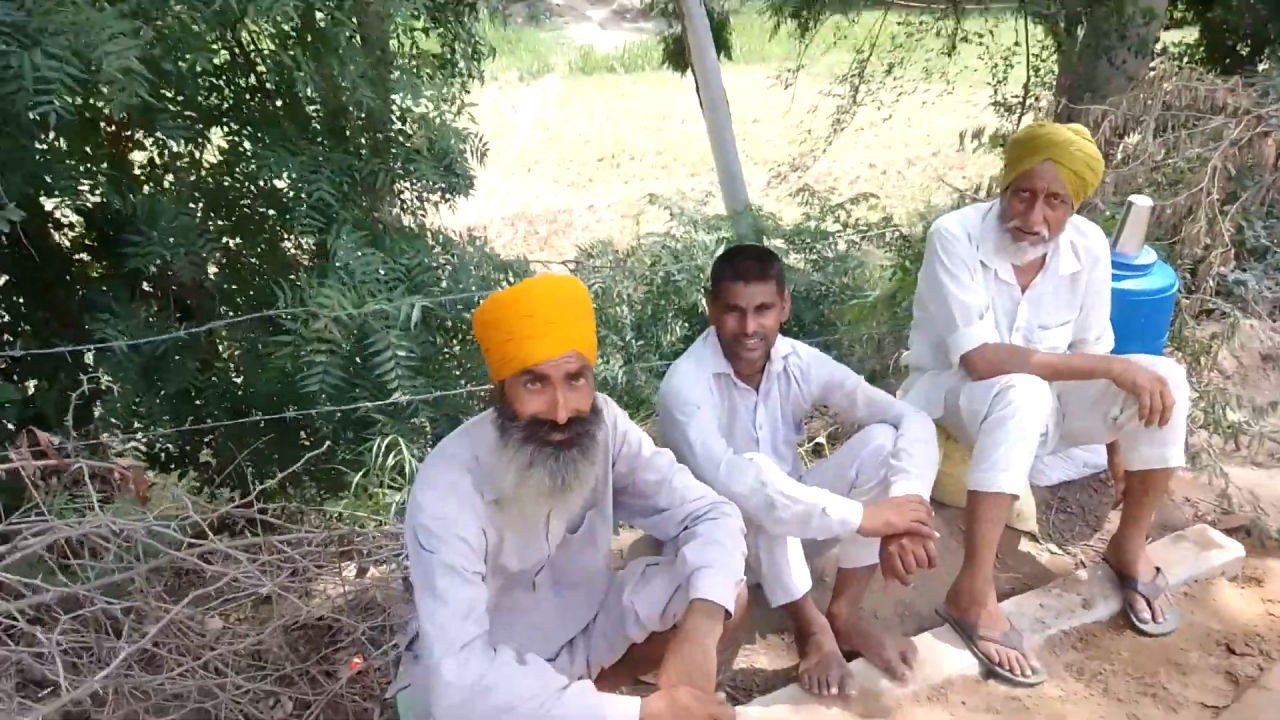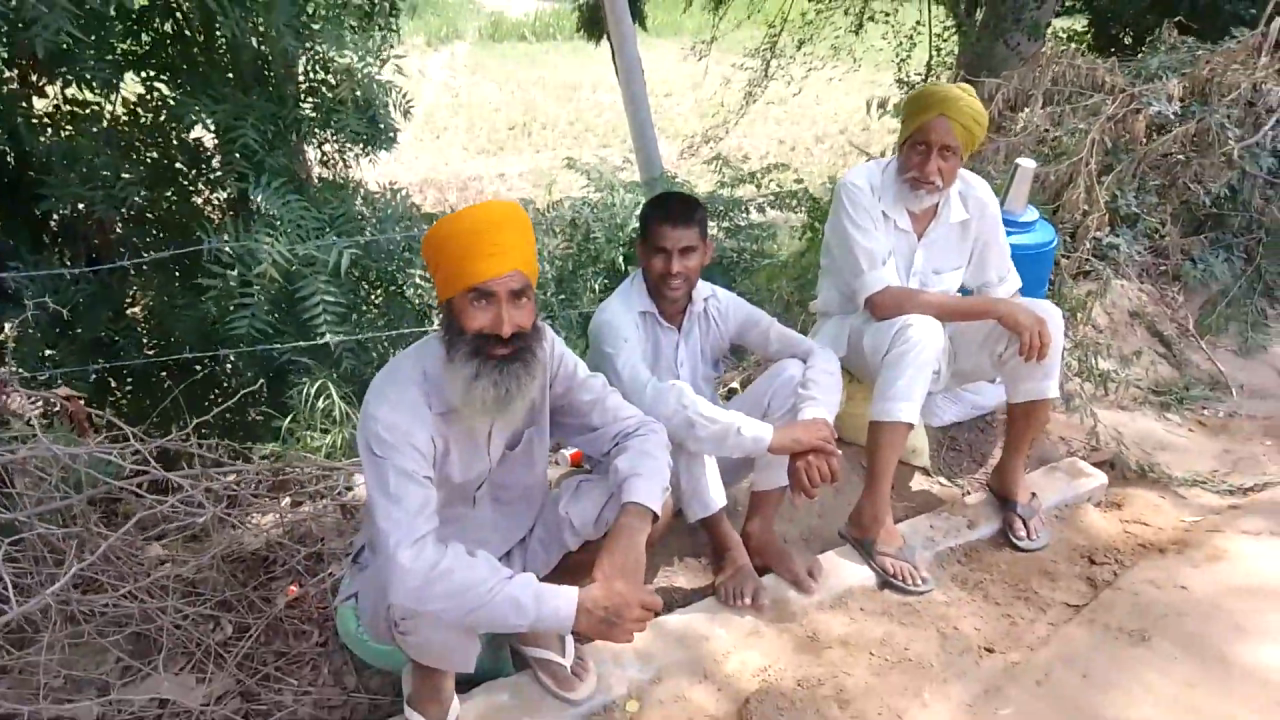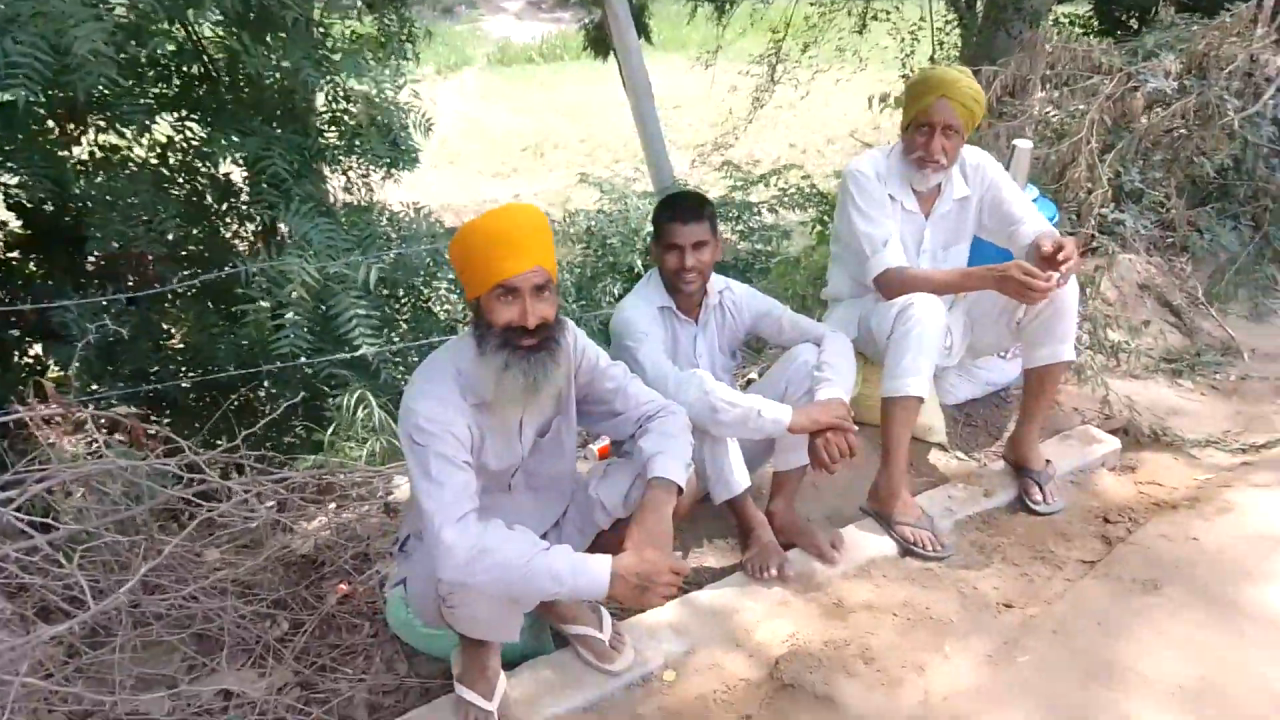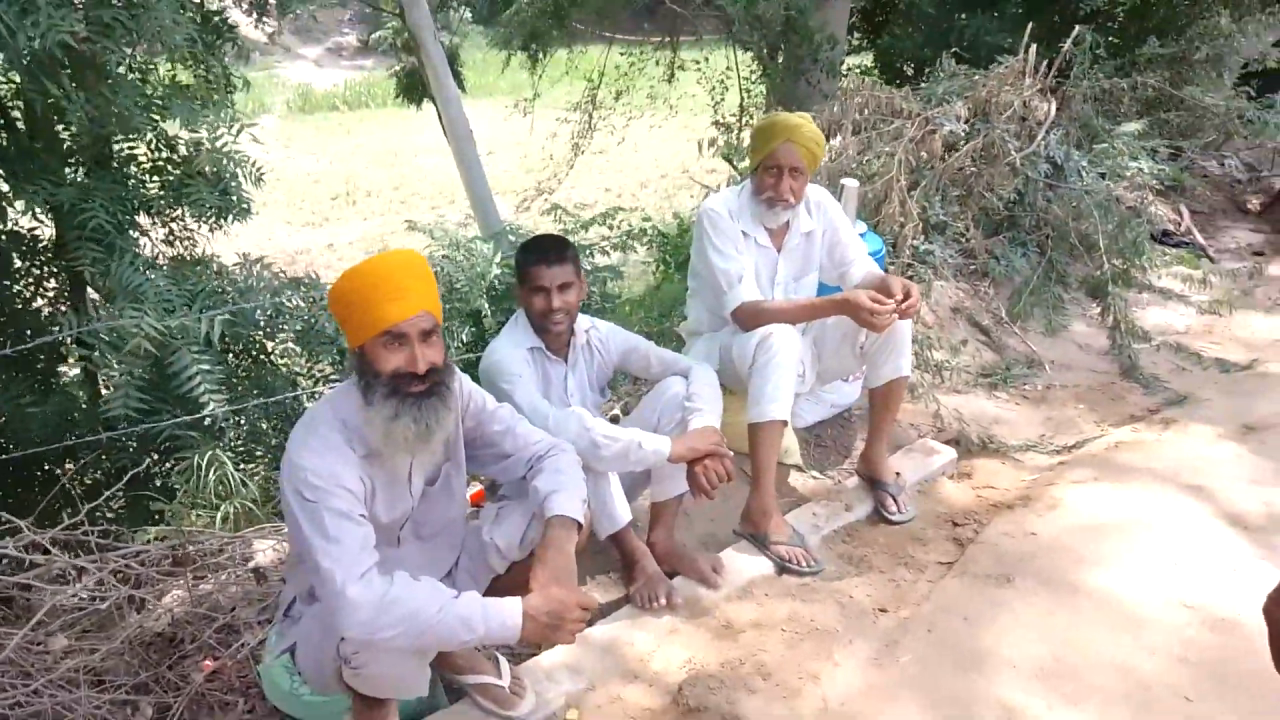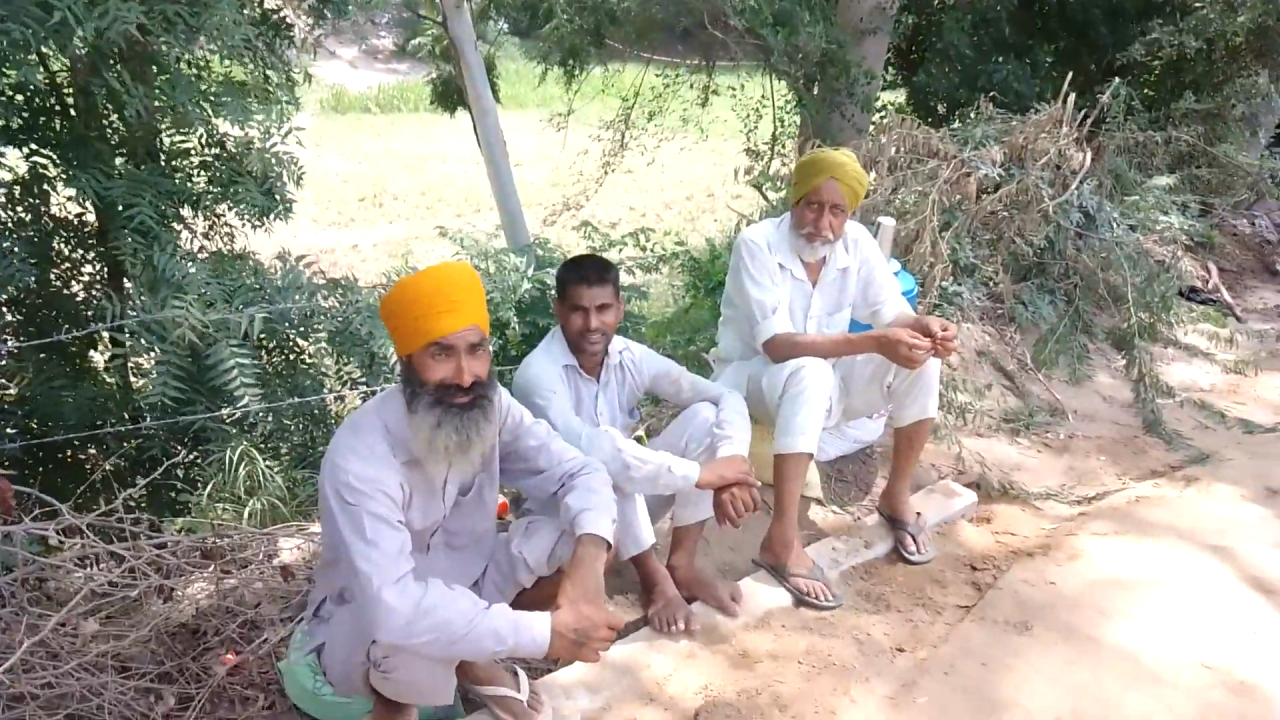
dt=0.7s
person 1, frame 1
left shoulder: (1089, 245)
right shoulder: (956, 236)
left elbow: (1091, 351)
right elbow: (981, 358)
left wrist: (1118, 440)
right wrist: (1112, 368)
left hip: (1039, 397)
right hip: (951, 392)
left knee: (1164, 379)
right knee: (1023, 390)
left ankle: (1129, 545)
right ankle: (972, 593)
person 1, frame 2
left shoulder: (976, 197)
right shoulder: (859, 189)
left elbow: (1001, 292)
right elbow: (883, 301)
left wrist: (1022, 382)
right wrist: (996, 310)
left hip: (932, 342)
right hip: (855, 335)
left knee: (1042, 319)
right knee: (918, 331)
left ankle: (1010, 473)
right ankle: (872, 514)
person 1, frame 3
left shoulder: (978, 168)
right shoulder: (866, 174)
left elbow: (1030, 232)
right elbow: (889, 280)
left wrist: (1053, 246)
right wrist: (991, 277)
left hip: (944, 317)
right hip: (868, 316)
left knee: (1055, 288)
right knee: (920, 309)
left ankle: (1024, 443)
right ankle: (890, 488)
person 1, frame 4
left shoulder: (819, 204)
right shoulder: (718, 214)
left elbow: (860, 273)
right elbow: (745, 313)
left wrist: (888, 284)
right wrist: (839, 305)
left hip: (795, 346)
right hip: (723, 348)
left knee: (891, 316)
right knee: (779, 340)
left ankle: (875, 457)
right ankle: (761, 510)
person 1, frame 5
left shoulder: (857, 242)
right shoulder: (758, 243)
left elbow: (892, 314)
right elbow: (778, 344)
left wrist: (925, 326)
right wrist: (874, 342)
left hip: (821, 380)
right hip: (752, 376)
left knee: (922, 358)
right knee: (810, 373)
left ankle: (897, 496)
right ankle: (782, 540)
person 2, frame 1
left shoulder: (601, 426)
right shoulder: (448, 490)
left elbow: (712, 515)
right elbow: (461, 681)
left wrist: (699, 632)
left hip: (580, 630)
right hip: (489, 674)
left knee: (725, 587)
person 2, frame 2
left shoulder: (539, 350)
right shoulder: (398, 402)
left elbow: (639, 432)
right elbow: (414, 569)
left wrist: (631, 529)
right wrist: (573, 608)
left hip: (516, 543)
right hip: (419, 575)
left knee: (648, 500)
right knee: (432, 599)
left ankle: (529, 620)
right ankle: (432, 669)
person 2, frame 3
left shoulder: (563, 344)
right shoulder: (435, 396)
left elbow: (661, 416)
right elbow: (457, 547)
left wrist: (657, 505)
right wrist: (607, 576)
left hip: (551, 526)
right hip: (451, 566)
left knee: (672, 482)
right knee: (478, 579)
left ankle: (562, 599)
right ankle: (479, 643)
person 2, frame 4
left shoulder: (449, 390)
right shoulder: (319, 451)
left elbow: (549, 455)
right elbow: (359, 605)
left wrist: (560, 540)
right wrist: (517, 617)
left hip: (439, 577)
right hip: (337, 622)
left knee: (550, 513)
right knee: (386, 632)
left ankle: (452, 647)
person 2, frame 5
left shoulder: (488, 406)
right shoulder: (362, 455)
left elbow: (581, 473)
right elbow: (394, 608)
left wrist: (590, 558)
right wrist: (546, 633)
left hip: (466, 586)
right hip: (366, 625)
left knee: (582, 534)
right knee: (416, 637)
left ankle: (475, 660)
person 3, frame 1
left shoulder: (800, 363)
right shoulder: (686, 383)
left elbow: (912, 420)
right elbow: (727, 481)
left wrist: (906, 510)
right wrist: (860, 516)
left hip: (792, 525)
left knee: (882, 440)
right knee: (753, 492)
left ankle: (844, 616)
right ankle: (812, 628)
person 3, frame 2
left shoulder: (719, 305)
right shoulder: (615, 320)
left elbow: (819, 356)
right elbow: (651, 403)
left wrist: (813, 429)
right wrist: (771, 437)
left hip: (710, 454)
left knee: (792, 374)
right knee: (675, 420)
left ankle: (758, 534)
right ankle: (726, 545)
person 3, frame 3
left shoulder: (733, 298)
right shoulder: (634, 317)
left elbow: (832, 340)
right elbow: (676, 393)
left wrist: (829, 409)
right wrist: (790, 418)
left hip: (732, 444)
left knee: (807, 357)
right knee: (700, 406)
left ankle: (782, 512)
right ankle: (751, 523)
person 3, frame 4
left shoulder: (598, 335)
right shoulder: (503, 359)
left elbow: (698, 370)
right elbow: (554, 431)
left wrist: (702, 438)
right wrist: (669, 447)
left hip: (604, 477)
left knee: (676, 390)
right knee: (577, 444)
left ankle: (662, 541)
right ankle: (634, 555)
person 3, frame 5
left shoulder: (632, 358)
right shoulder: (538, 374)
left elbow: (727, 399)
right elbow: (587, 448)
left wrist: (729, 467)
right wrist: (698, 474)
left hip: (629, 502)
left knee: (705, 417)
right knee: (606, 461)
left ankle: (681, 567)
right ankle: (654, 578)
